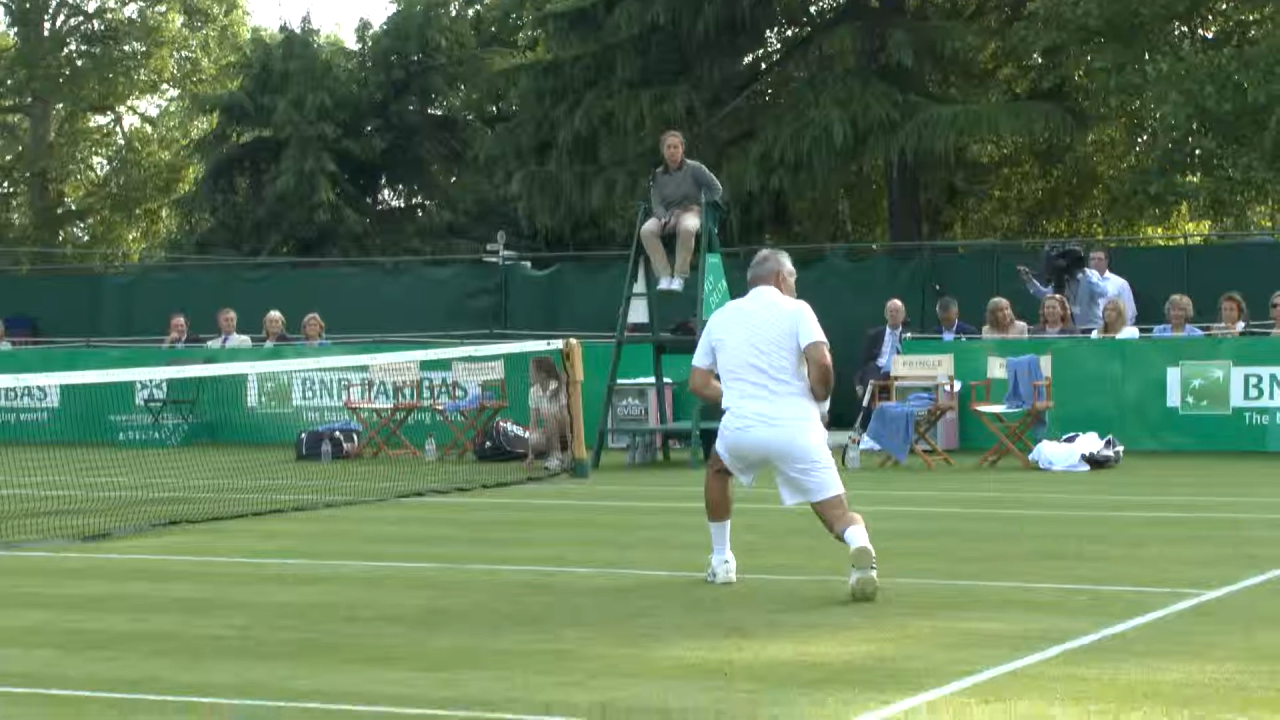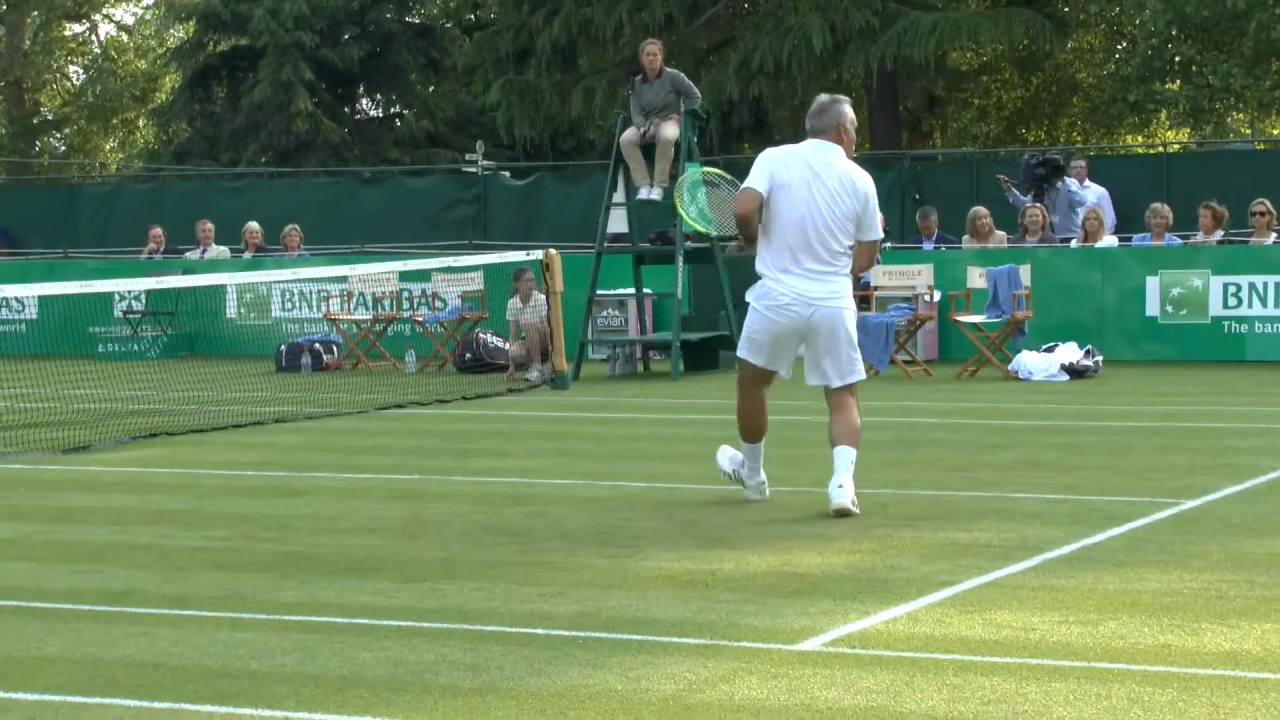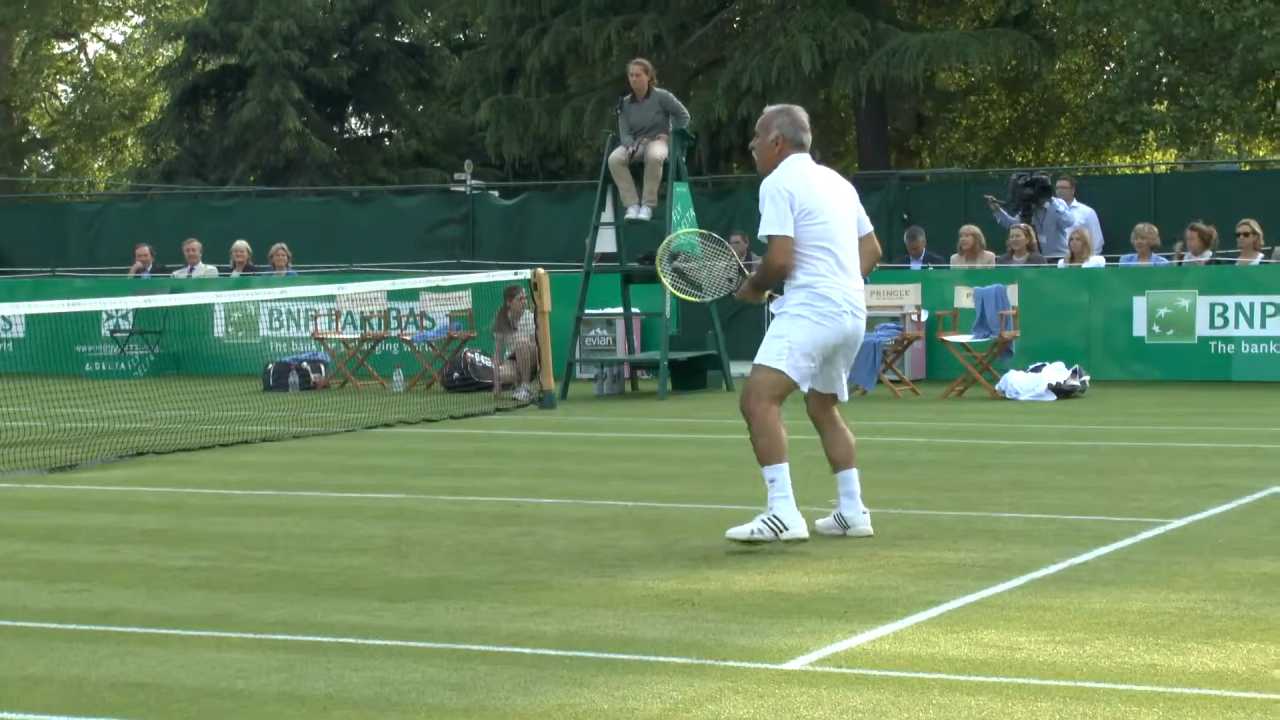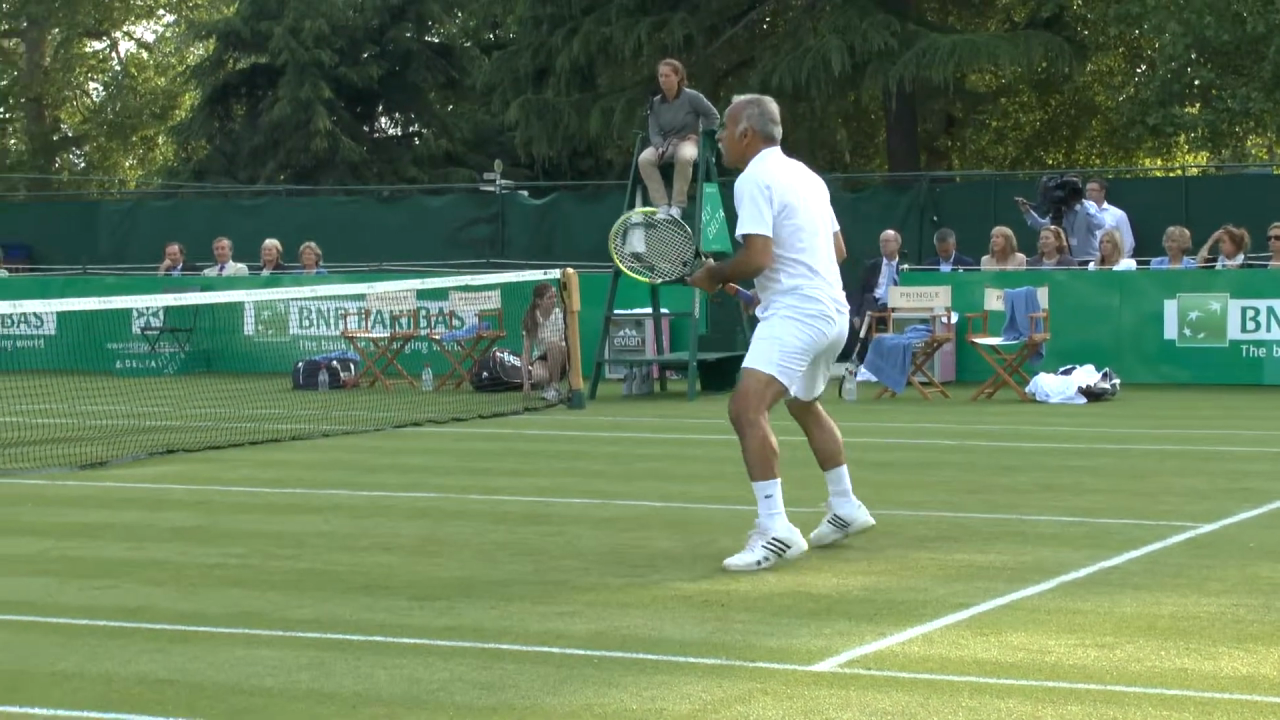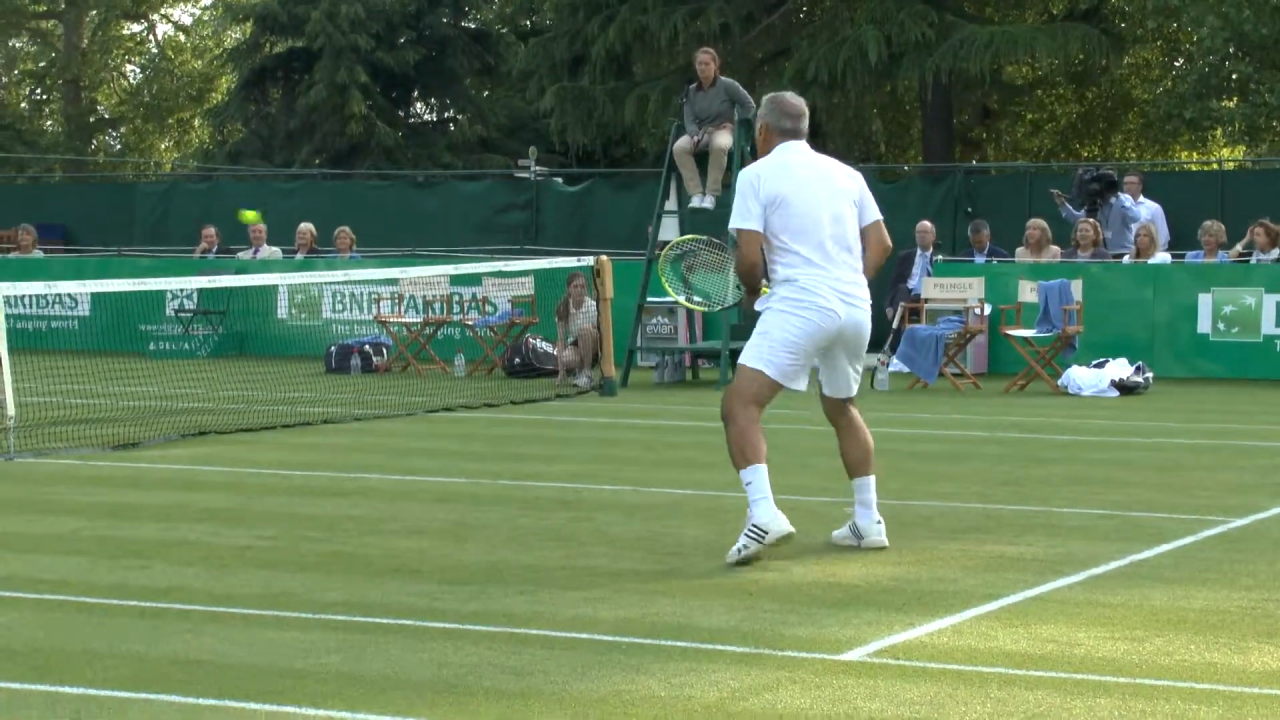
dt=0.5s
person 1, frame 1
left shoulder: (720, 318)
right shoulder: (796, 310)
left elbow: (699, 382)
right elbow: (821, 363)
right wrist: (818, 403)
left hip: (741, 428)
right hip: (796, 429)
left knee: (717, 470)
right knee: (838, 515)
left ankle: (721, 560)
right ankle: (858, 542)
person 1, frame 2
left shoulder: (773, 158)
right shoulder: (860, 179)
left elbow: (745, 209)
right elbow: (867, 257)
left wrist: (748, 236)
left hip: (776, 298)
right hip: (833, 302)
left knee: (750, 384)
right knee: (843, 398)
left ankle: (750, 471)
right ankle: (841, 483)
person 1, frame 3
left shoulder: (779, 183)
right shoulder: (838, 182)
left elbow: (780, 260)
right elbow: (872, 251)
left wrist: (753, 286)
left hip: (811, 310)
right hip: (851, 312)
left knee: (758, 401)
right knee: (823, 408)
left ankle: (783, 512)
right ankle: (852, 511)
person 1, frame 4
left shoulder: (754, 179)
right shoulder: (805, 175)
left elbow: (757, 257)
right elbow: (838, 248)
left wrist: (712, 275)
left hip: (796, 315)
right hip: (830, 312)
left knee: (747, 409)
right knee: (805, 406)
left ankle: (775, 529)
right ankle: (846, 508)
person 1, frame 5
left shoulder: (756, 175)
right shoulder: (845, 172)
left elbow: (749, 257)
right elbow: (881, 245)
left wrist: (753, 290)
left hip: (797, 307)
right hip: (854, 308)
left knee: (739, 406)
right knee: (842, 410)
left ankle: (763, 514)
right ankle: (867, 521)
